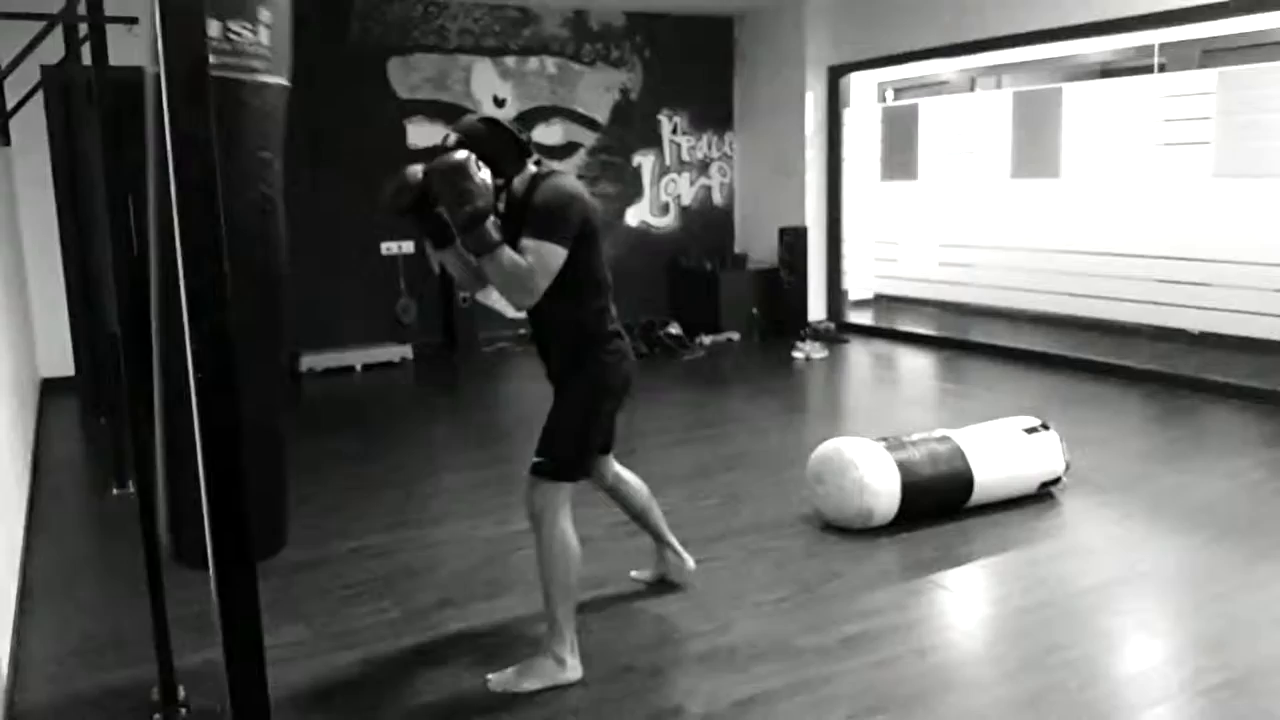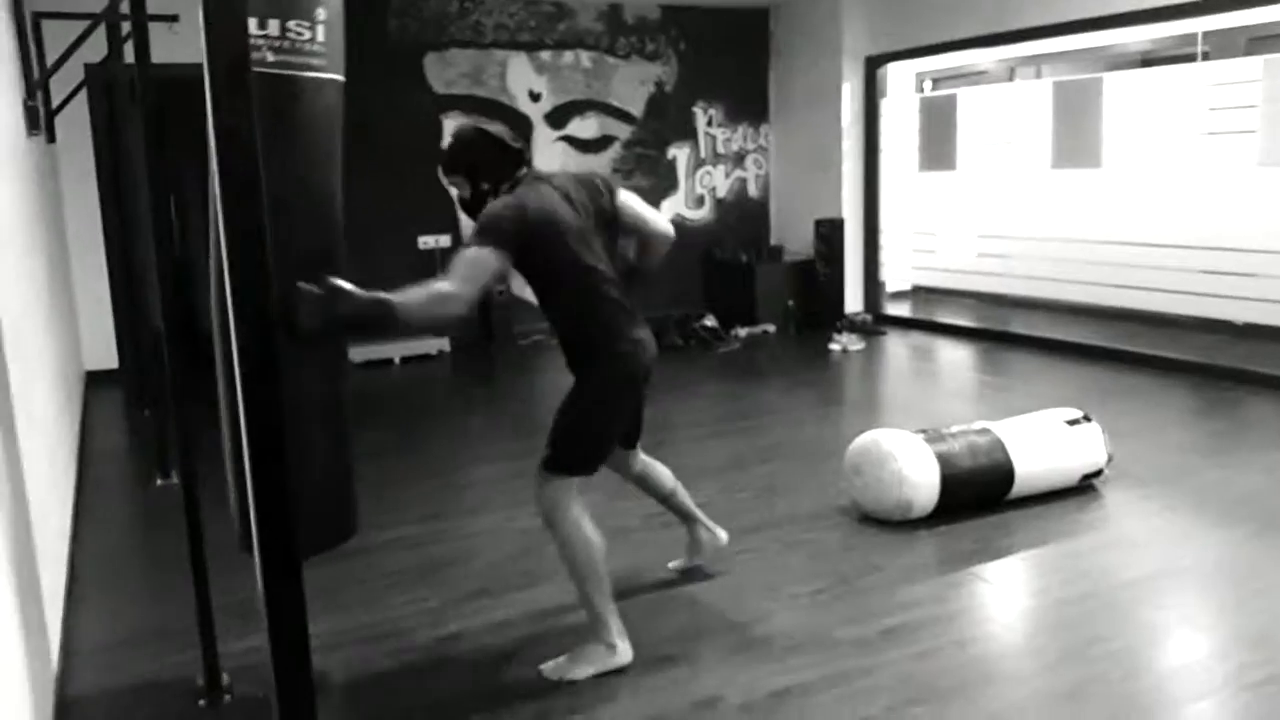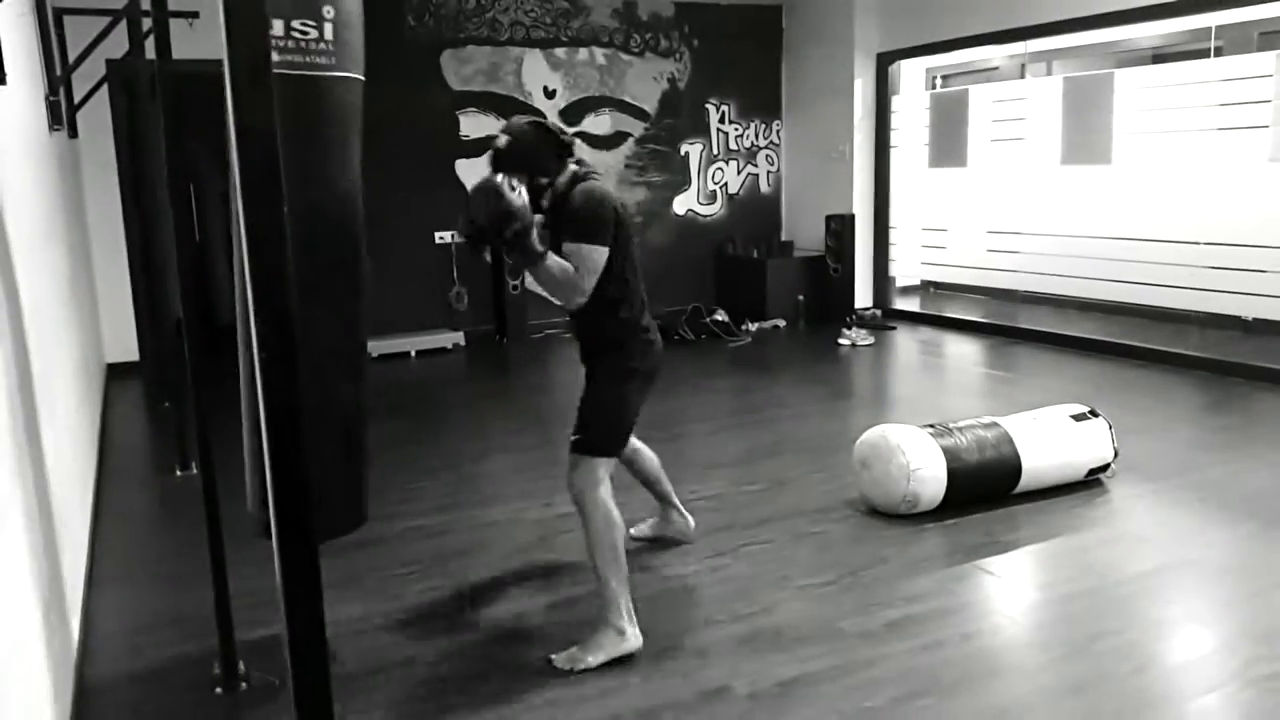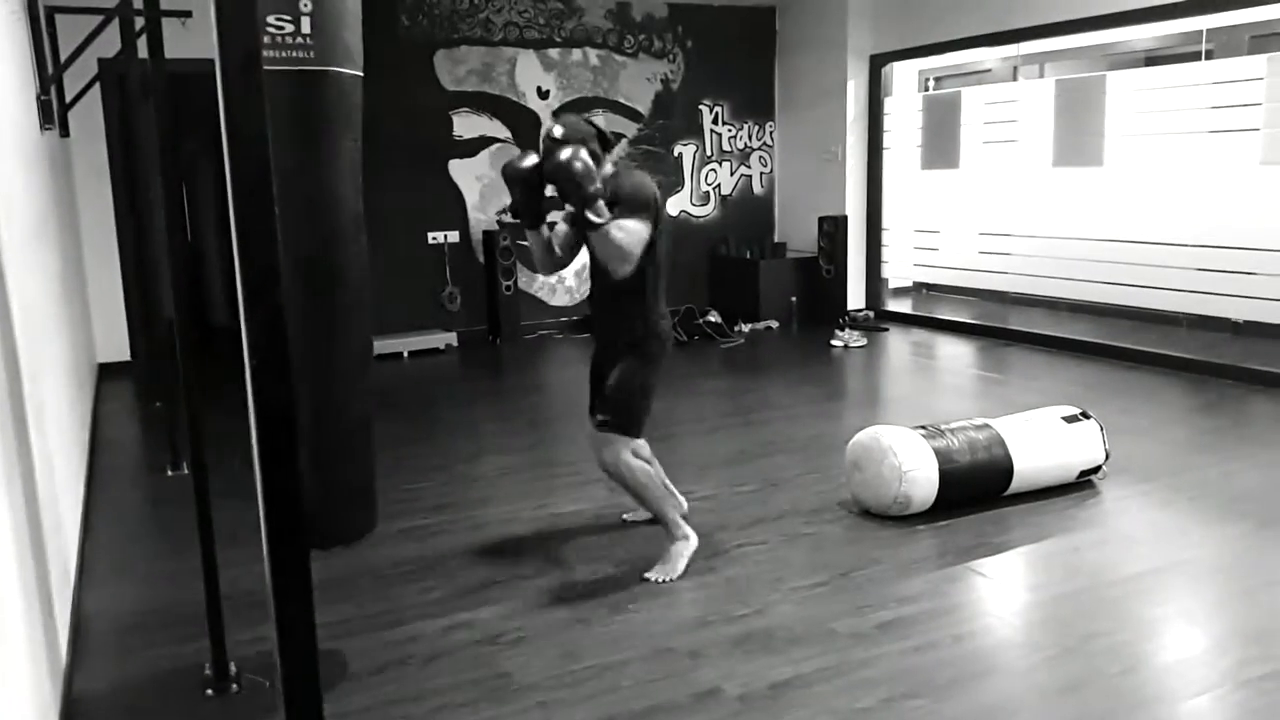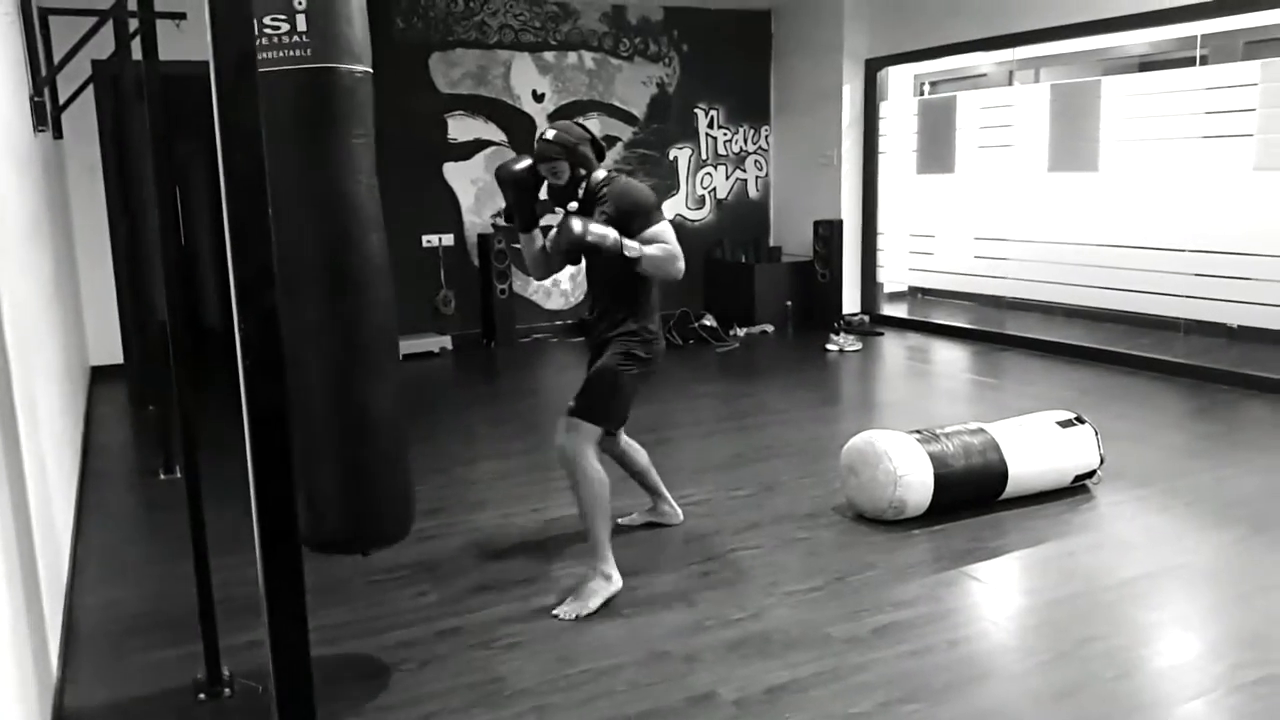
dt=0.4s
person 1, frame 1
left shoulder: (557, 199)
right shoulder: (518, 202)
left elbow: (521, 291)
right elbow: (475, 279)
left wrist: (476, 222)
right wrist: (439, 230)
left hip: (594, 365)
right hip: (587, 361)
left knee: (547, 501)
right knee: (601, 468)
left ankle: (559, 654)
right ankle: (672, 556)
person 1, frame 2
left shoulder: (510, 213)
right shoulder: (583, 183)
left elbow: (452, 298)
right elbow: (660, 234)
left wrist: (369, 305)
left hip: (609, 361)
right hip: (633, 345)
left knee: (557, 500)
right knee: (625, 458)
left ankle: (610, 640)
right ankle: (703, 532)
person 1, frame 3
left shoulder: (592, 201)
right shoulder: (564, 198)
left elbow: (570, 292)
right elbow: (547, 277)
left wrist: (529, 236)
right wrist: (521, 240)
left hip: (624, 351)
right hip: (611, 347)
left knee: (586, 479)
right knee: (617, 442)
left ankle: (618, 627)
right ankle: (675, 514)
person 1, frame 4
left shoulder: (634, 189)
right shoulder: (585, 199)
left elbow: (620, 262)
right elbow: (549, 264)
left wrist: (592, 205)
right wrist: (530, 214)
left hip: (639, 335)
right hip: (609, 332)
left knee: (613, 454)
right knee: (612, 432)
left ankle: (679, 535)
right ankle: (667, 498)
person 1, frame 5
left shoulder: (629, 197)
right shoulder: (582, 205)
left elbow: (673, 264)
right elbow: (539, 268)
left wrist: (615, 242)
right wrist: (523, 216)
left hip: (630, 339)
right hip: (611, 337)
left knee: (574, 442)
right knee: (609, 435)
left ankle: (603, 571)
right ankle: (663, 505)
